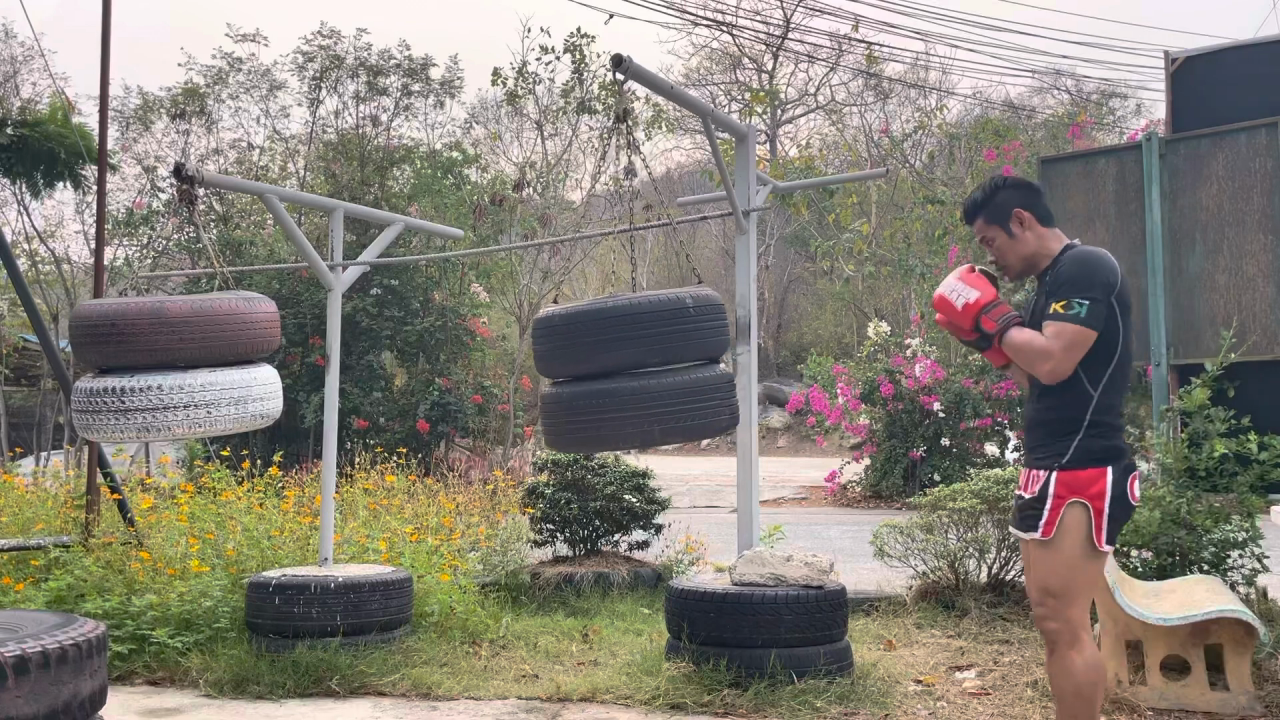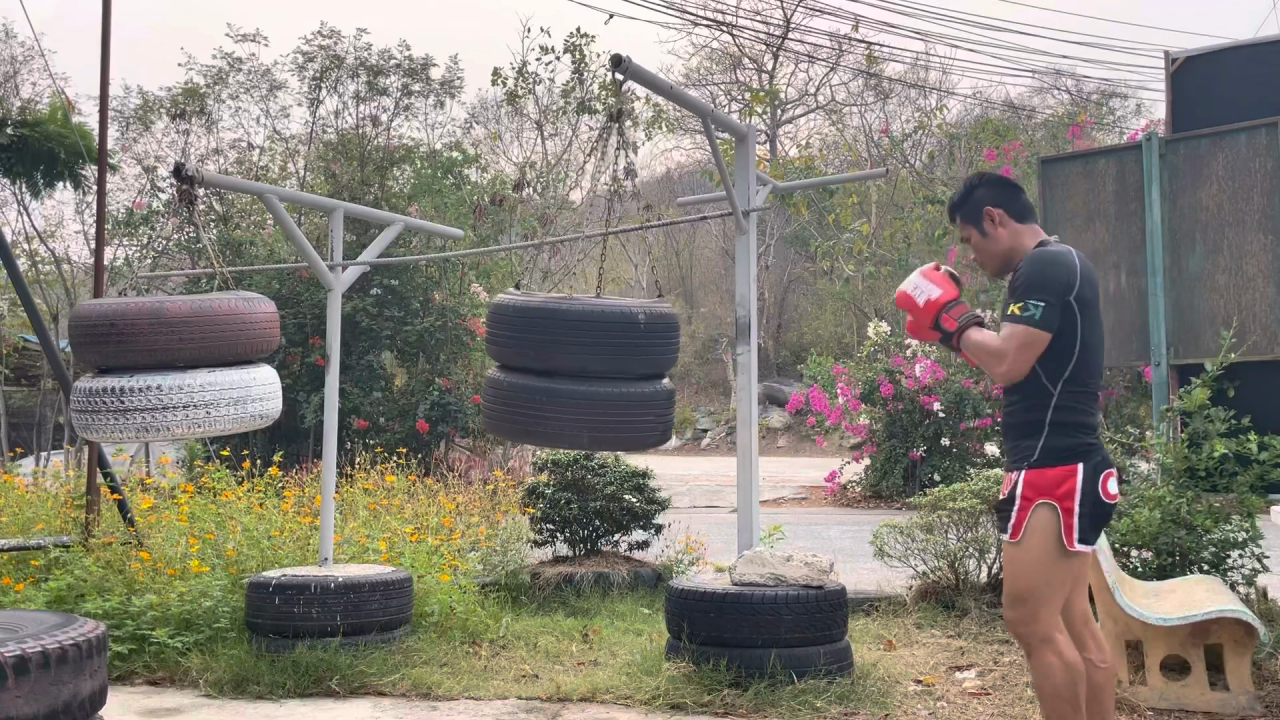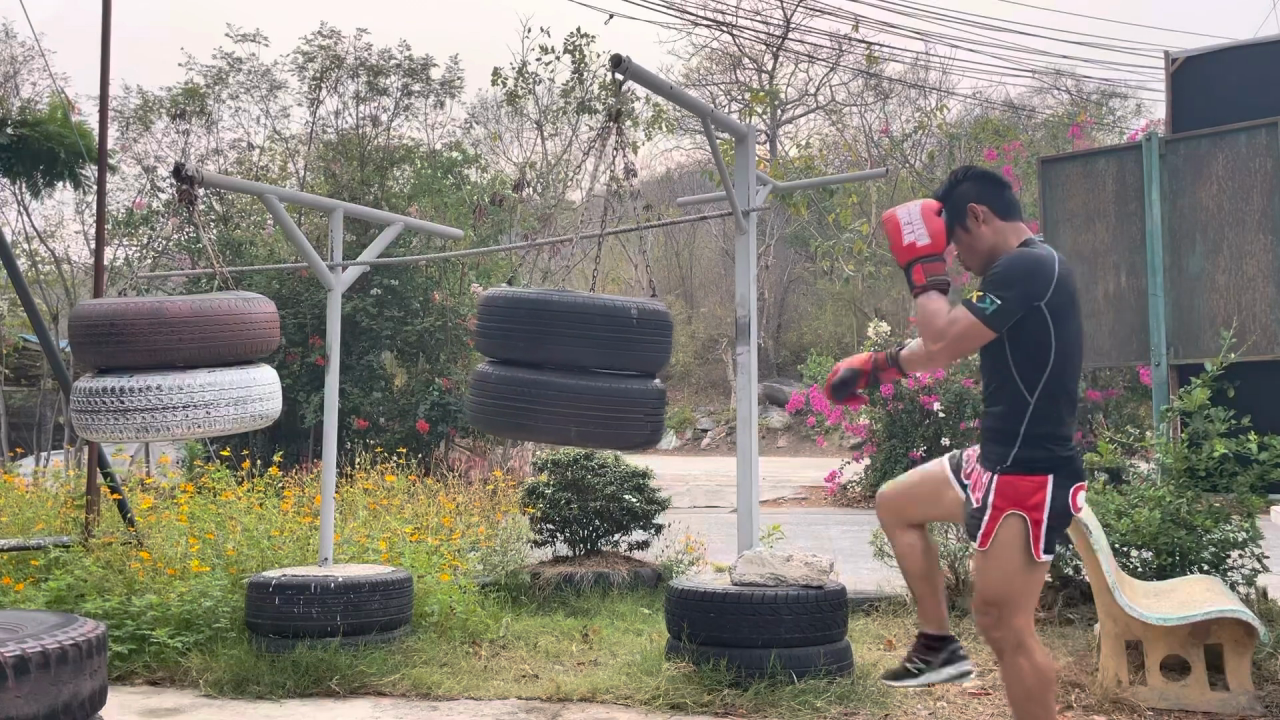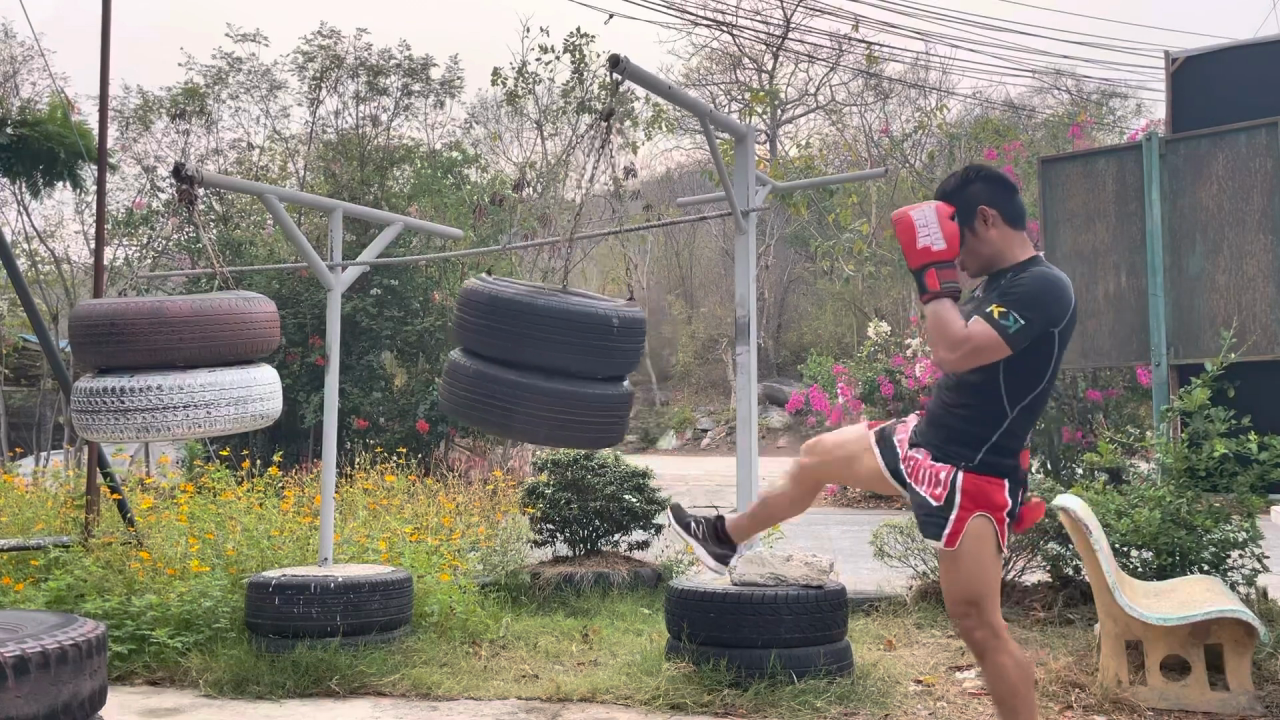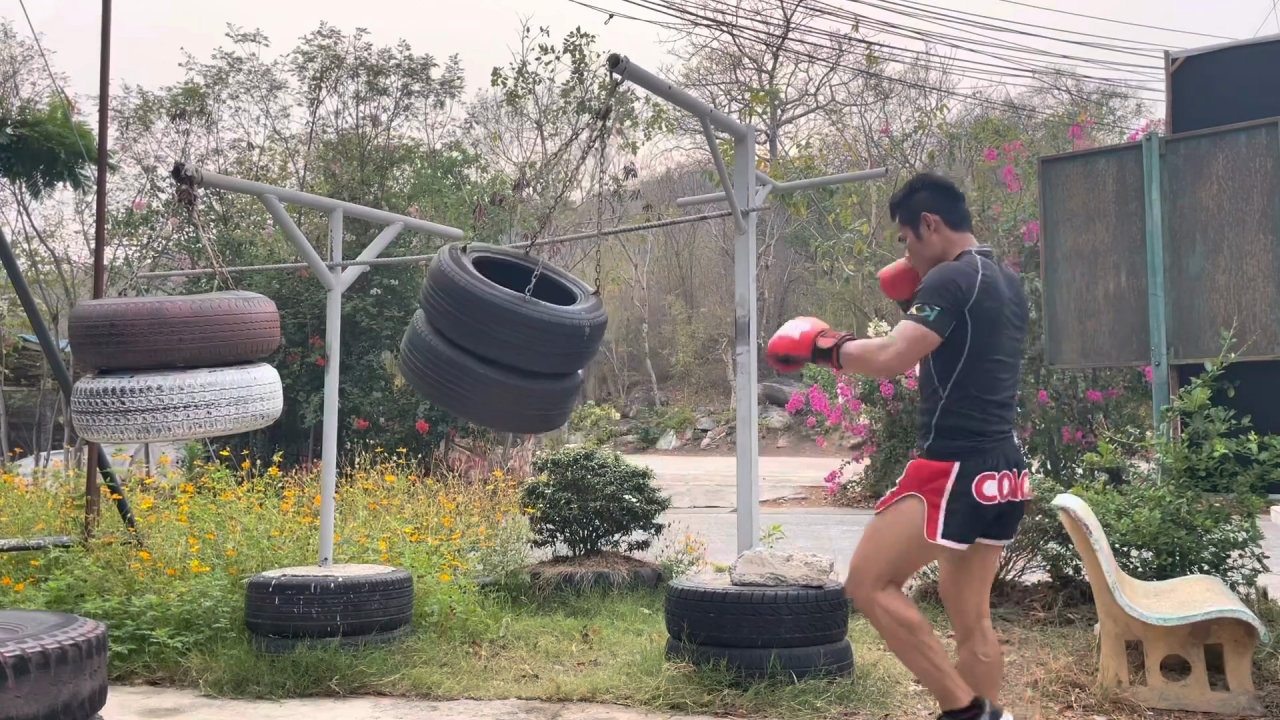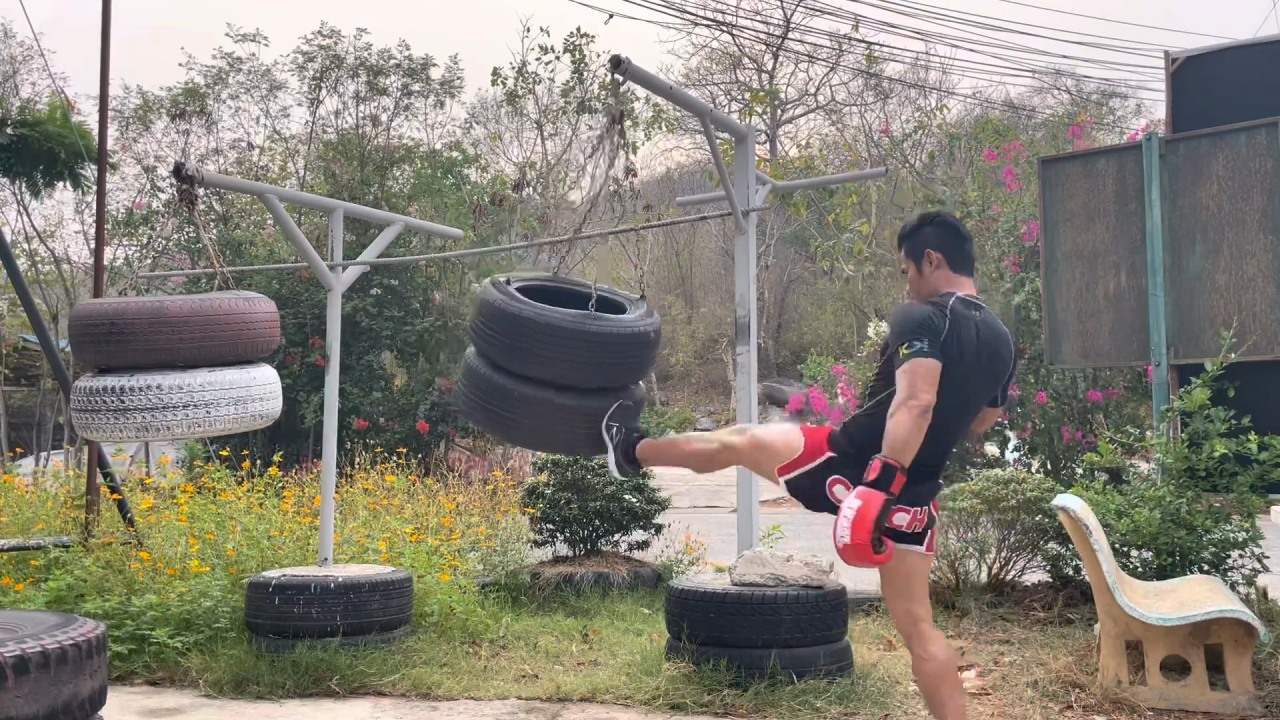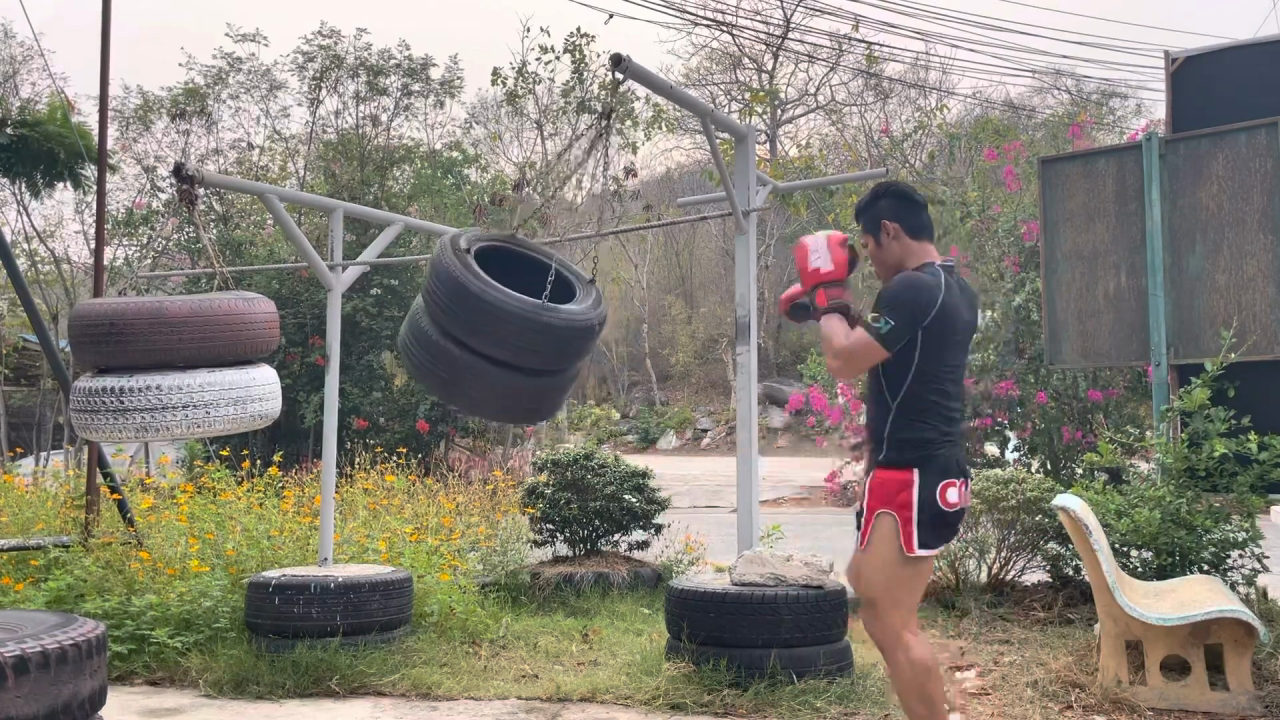
dt=0.4s
person 1, frame 1
left shoulder: (1087, 267)
right shoulder: (1048, 284)
left elbow: (1053, 364)
left wrist: (991, 315)
right wrist: (987, 337)
left hip: (1083, 475)
right hip: (1046, 471)
left knee: (1060, 622)
right knee: (1055, 621)
person 1, frame 2
left shoulder: (1048, 267)
right shoulder: (1048, 270)
left elbow: (1007, 363)
right elbow: (1019, 368)
left wrist: (949, 314)
right wrist: (956, 323)
left hip: (1055, 473)
right hip: (1051, 470)
left knee: (1031, 622)
right knee: (1071, 622)
person 1, frame 3
left shoulder: (1026, 267)
right shoulder: (1022, 269)
left elbow: (942, 345)
right elbow: (948, 344)
left wrist: (921, 266)
right wrist: (883, 364)
left hip: (1028, 479)
right hip: (997, 465)
left knee: (1003, 626)
right knee: (893, 501)
right ankle: (937, 644)
person 1, frame 4
left shoulder: (1046, 289)
right shoulder: (995, 281)
left elbow: (955, 353)
left wrist: (933, 272)
left hip: (970, 479)
right hip: (920, 443)
left knee: (979, 626)
right knee: (816, 457)
right ankle: (724, 537)
person 1, frame 5
left shoulder: (953, 278)
right shoulder: (1005, 282)
left elbow: (890, 357)
left wrist: (826, 346)
right wrist: (918, 302)
left hip: (951, 470)
right hip: (998, 473)
left knee: (867, 586)
right knee: (970, 618)
person 1, frame 6
left shoulder: (923, 318)
right shoulder: (1001, 340)
left elbow: (914, 402)
right elbow: (981, 422)
left wrist: (881, 482)
left hip: (849, 464)
right hip: (912, 500)
left knee: (737, 442)
right knee: (918, 625)
left ankle: (634, 451)
person 1, frame 7
left shoulder: (911, 289)
right shoulder: (954, 291)
left elbow: (844, 361)
left wrist: (823, 293)
right wrist: (839, 309)
left hip: (905, 475)
right hip: (941, 476)
left knee: (892, 626)
right knee: (868, 585)
